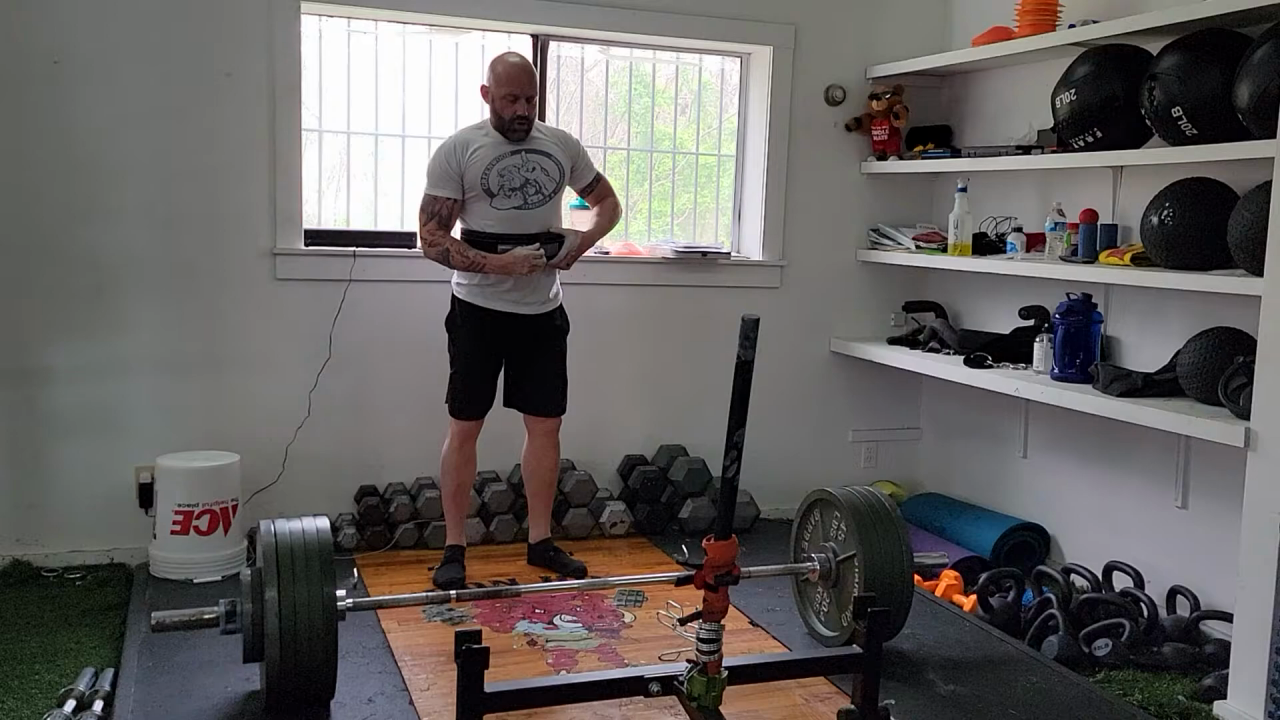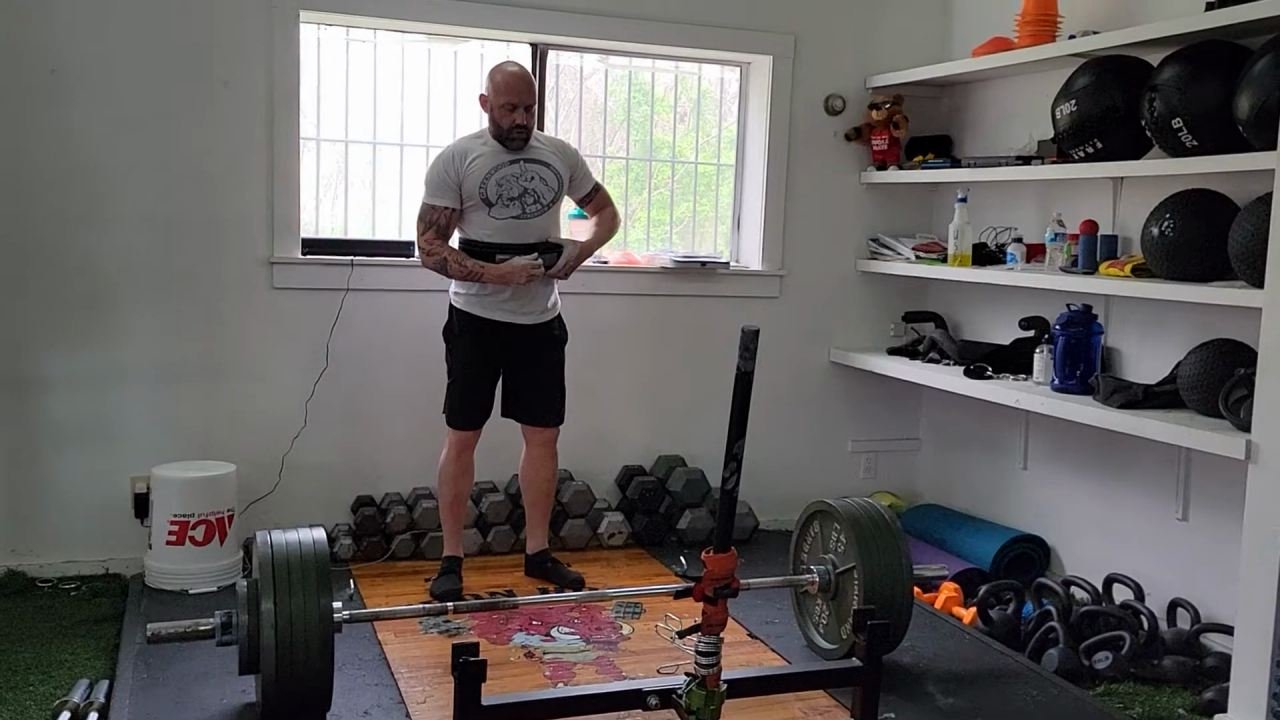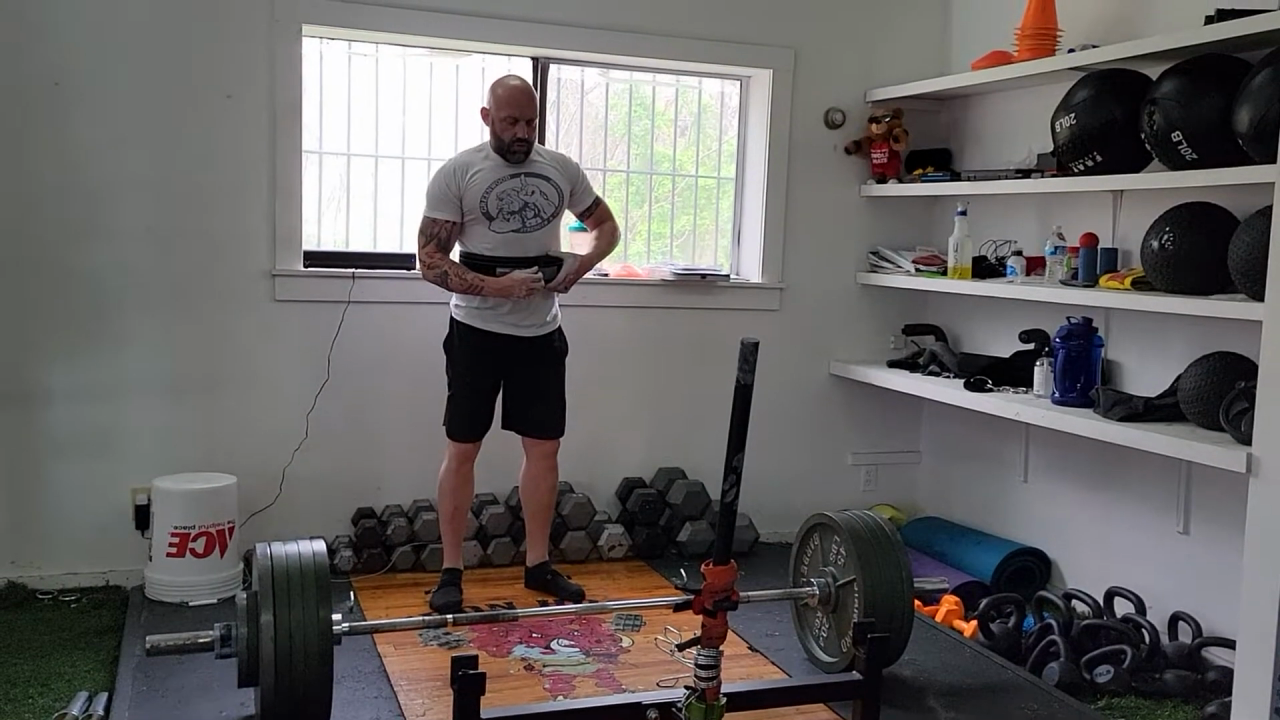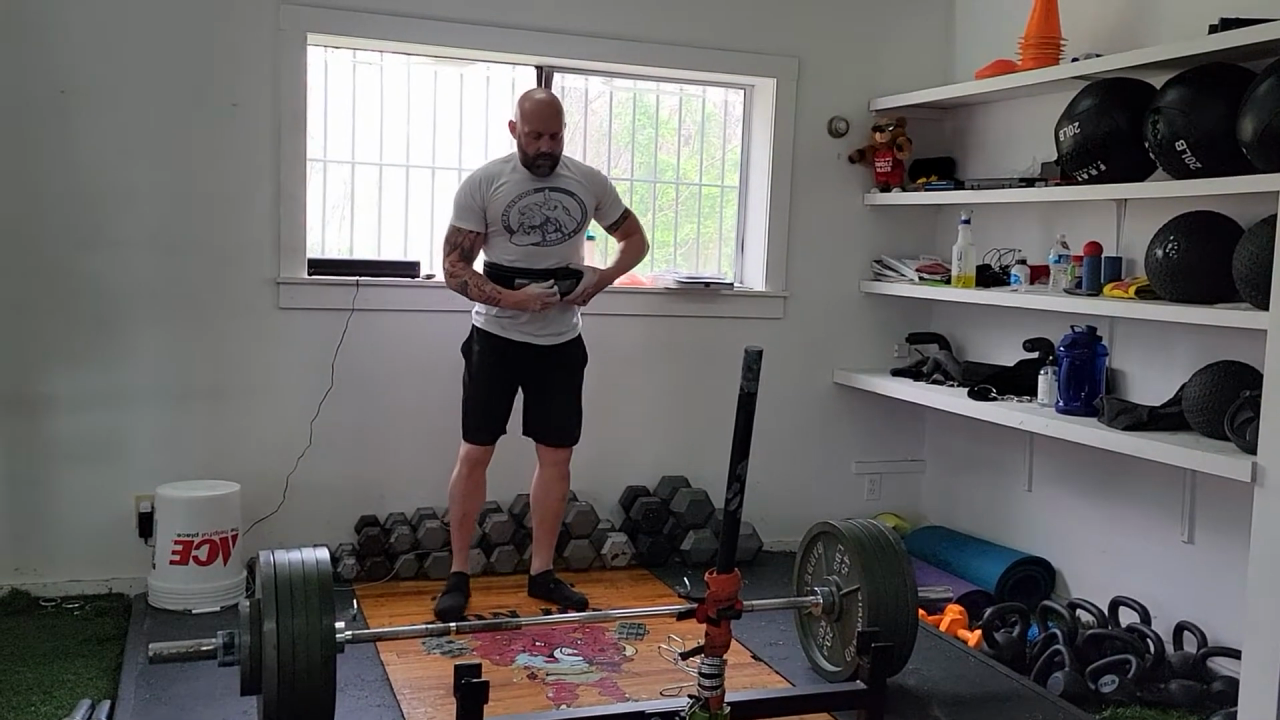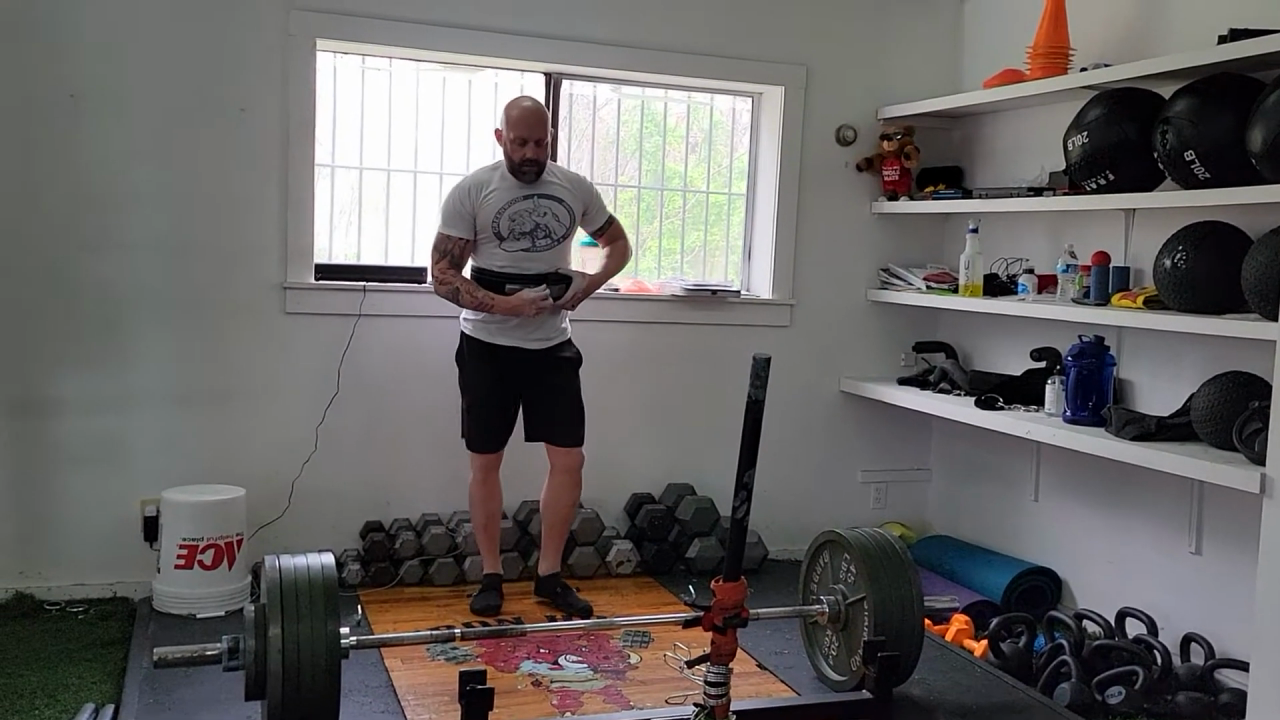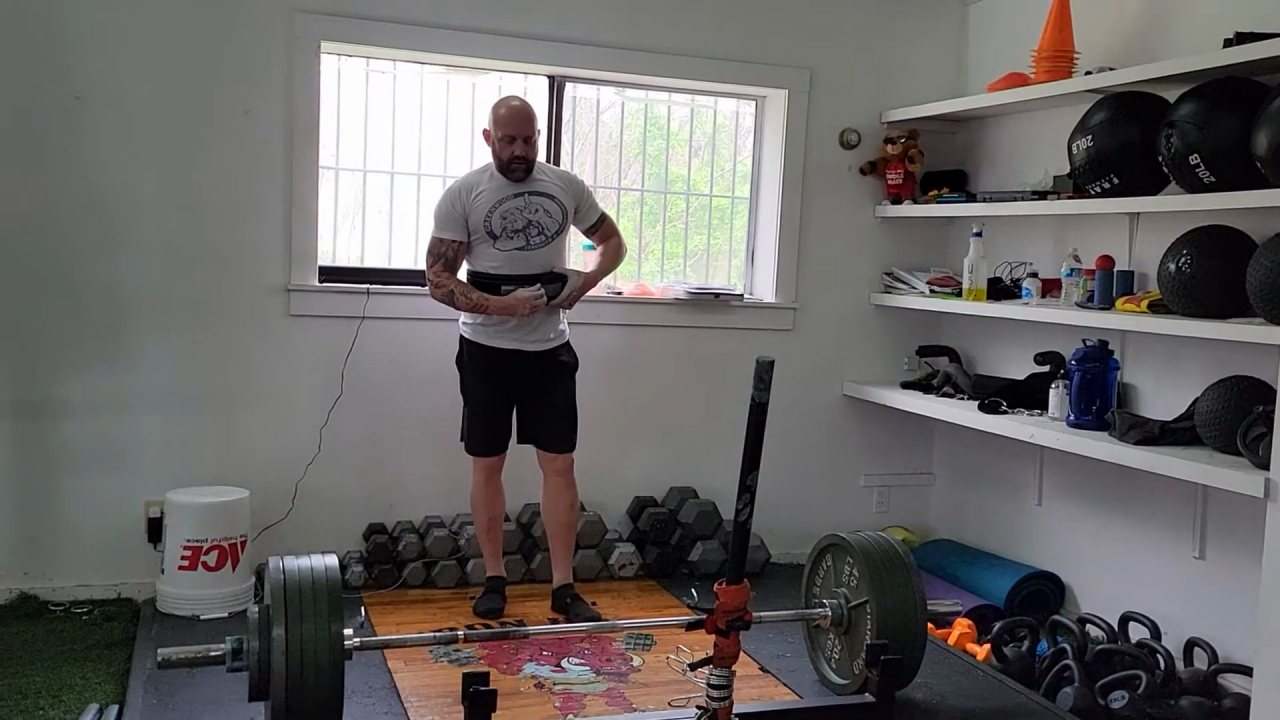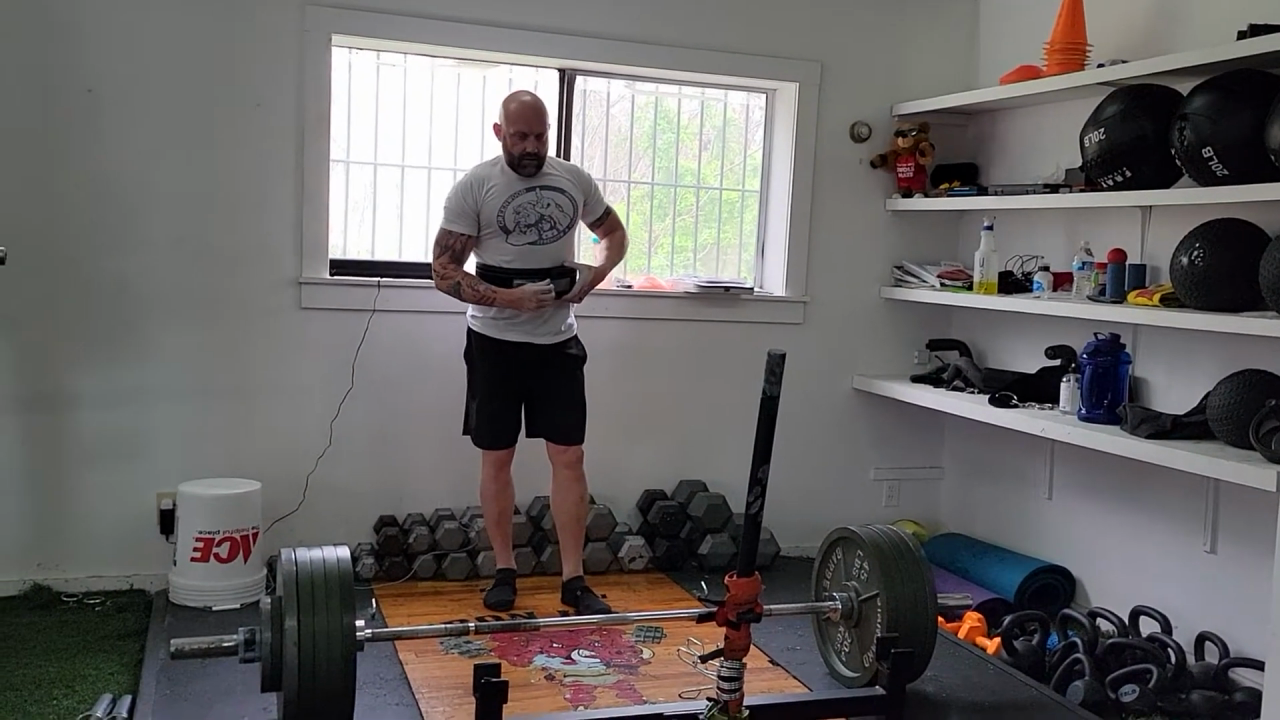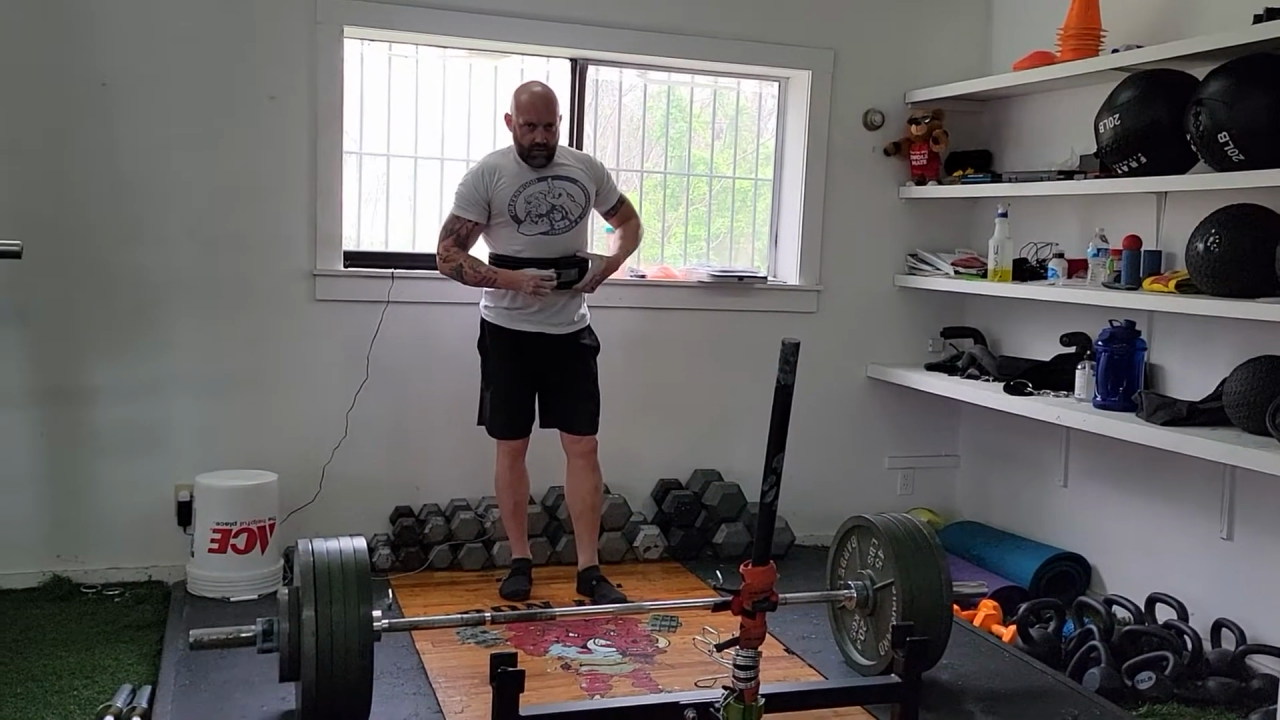
dt=0.5s
person 1, frame 1
left shoulder: (562, 146)
right shoulder: (457, 151)
left elbow: (609, 202)
right elbow: (432, 239)
left wrist: (583, 240)
right wrist: (498, 265)
left hip: (543, 311)
right hip: (479, 309)
left knee: (545, 425)
right knee: (465, 427)
left ankle: (541, 541)
right ankle: (454, 548)
person 1, frame 2
left shoulder: (561, 155)
right shoulder: (455, 160)
left elbow: (607, 211)
right elbow: (429, 247)
left wrist: (582, 249)
right wrist: (495, 274)
left hip: (541, 320)
right hip: (477, 318)
left knee: (542, 436)
right knee: (462, 437)
left ankle: (538, 552)
right ankle: (451, 558)
person 1, frame 3
left shoulder: (562, 169)
right shoulder: (456, 174)
left elbow: (607, 225)
right elbow: (430, 260)
left wrist: (582, 263)
right wrist: (496, 288)
left hip: (542, 333)
right hip: (478, 332)
left knee: (543, 448)
right knee: (462, 449)
left ankle: (538, 564)
right ankle: (451, 571)
person 1, frame 4
left shoulder: (590, 182)
right shoulder: (483, 183)
left elbow: (636, 239)
right elbow: (455, 268)
left wrist: (602, 278)
right wrist: (512, 299)
left hip: (560, 341)
right hip: (496, 337)
left knee: (556, 457)
right knee: (475, 453)
left ankle: (542, 572)
right ankle: (458, 575)
person 1, frame 5
left shoulder: (576, 188)
right shoulder: (471, 192)
left elbow: (619, 243)
right elbow: (443, 275)
left wrist: (591, 282)
right wrist: (504, 305)
left hip: (552, 345)
right hip: (488, 345)
left knee: (568, 459)
right knee: (485, 461)
left ankle: (549, 576)
right ankle: (491, 577)
person 1, frame 6
left shoulder: (567, 185)
right shoulder: (462, 194)
left elbow: (613, 240)
right elbow: (438, 280)
left wrist: (586, 280)
right wrist: (500, 305)
left hip: (550, 348)
right hip: (487, 348)
left knee: (559, 466)
right knee: (487, 465)
left ankle: (564, 587)
right ankle: (494, 579)
person 1, frame 7
left shoulder: (575, 180)
right shoulder: (474, 187)
left elbow: (615, 233)
right elbow: (444, 272)
left wrist: (596, 274)
right wrist: (509, 299)
left hip: (557, 340)
right hip: (496, 341)
left knee: (569, 457)
right knee: (496, 458)
left ankle: (573, 579)
right ankle: (504, 572)
person 1, frame 8
left shoulder: (587, 169)
right shoulder: (486, 176)
left elbow: (629, 221)
right elbow: (448, 256)
left wrist: (609, 263)
right wrist: (512, 280)
left hip: (570, 330)
right hip: (508, 331)
left knee: (583, 448)
right knee: (511, 448)
left ankle: (588, 568)
right ankle: (520, 561)
